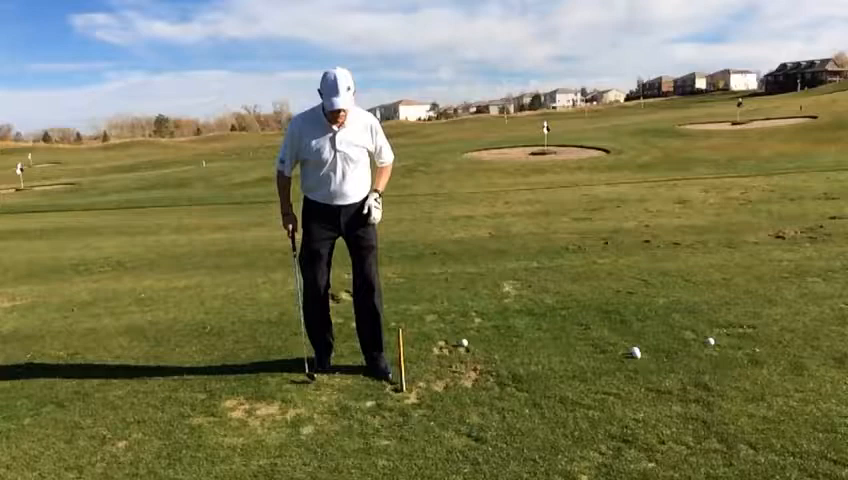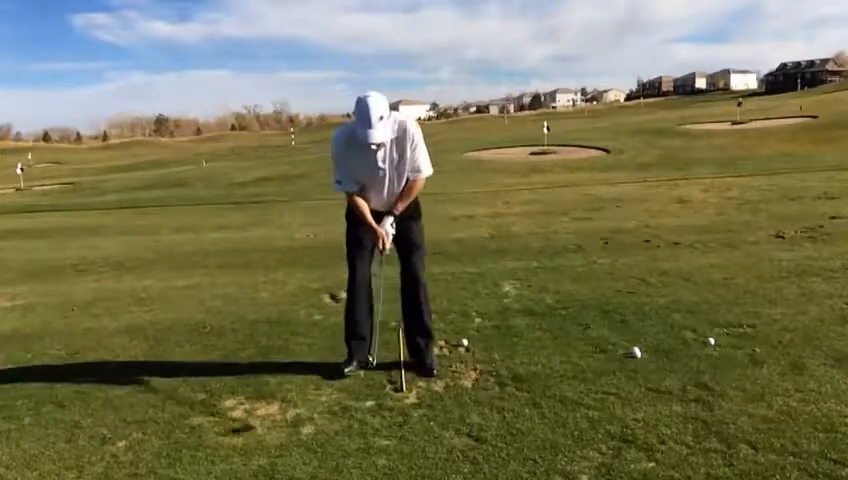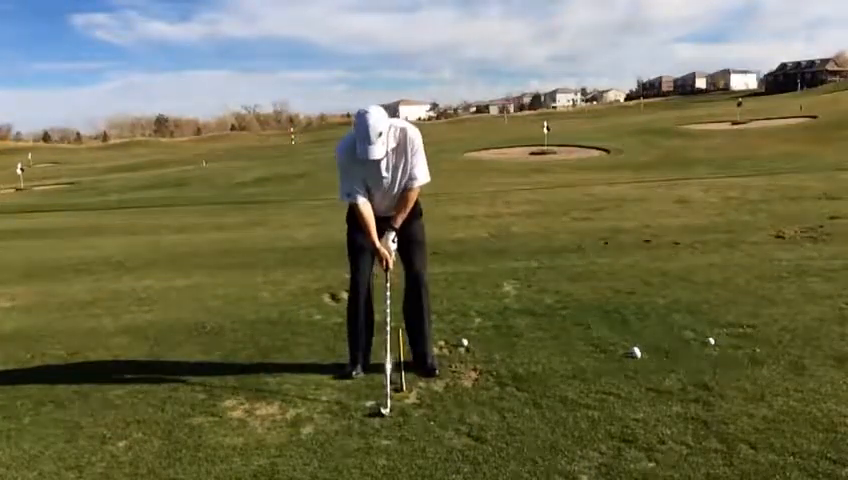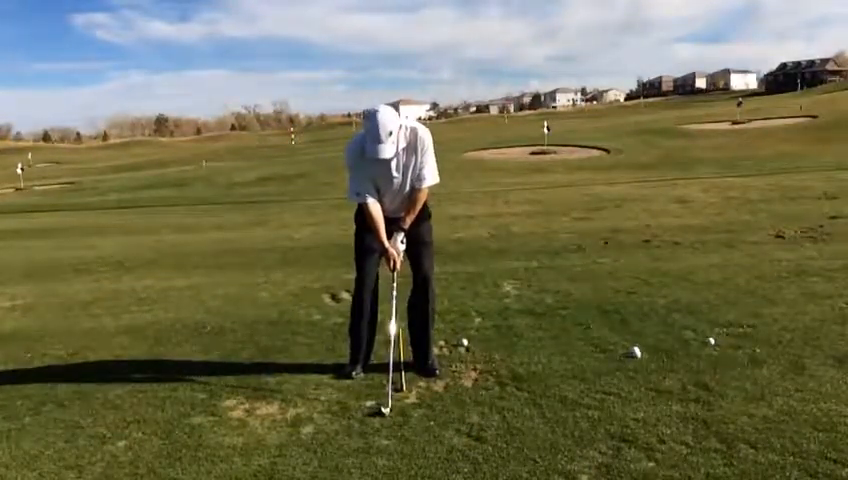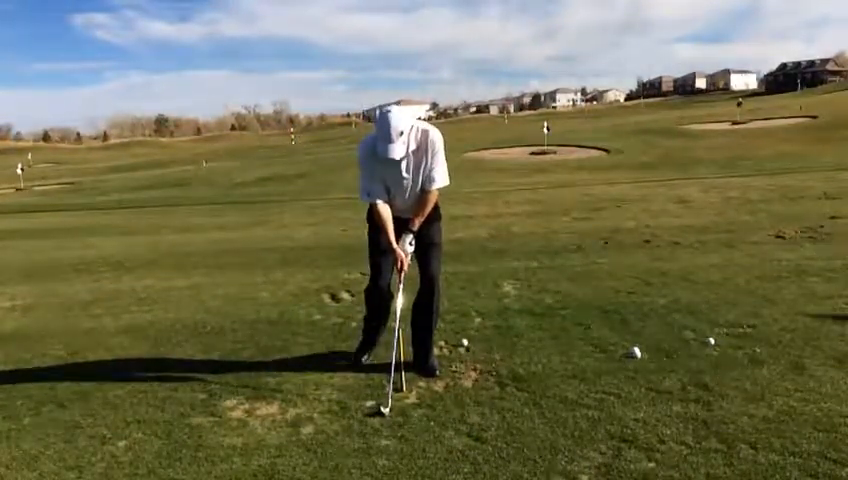
dt=1s
person 1, frame 1
left shoulder: (367, 123)
right shoulder: (300, 125)
left elbow: (385, 162)
right elbow: (283, 170)
left wrist: (376, 194)
right wrist: (287, 210)
left hip: (359, 210)
right hip: (318, 212)
left knee: (368, 284)
right knee: (315, 286)
left ankle: (375, 357)
right ankle: (323, 352)
person 1, frame 2
left shoulder: (408, 130)
right shoulder: (343, 139)
left elbow: (418, 178)
right elbow: (350, 190)
left wrist: (393, 216)
right wrist: (374, 227)
left hip: (404, 209)
right hip: (363, 213)
left knee: (414, 278)
right knee: (359, 281)
left ankle: (422, 353)
right ankle: (357, 353)
person 1, frame 3
left shoulder: (409, 135)
right shoulder: (346, 150)
left elbow: (414, 185)
right elbow: (358, 201)
left wrist: (393, 230)
right wrist: (376, 244)
left hip: (405, 212)
right hip: (364, 216)
left knee: (417, 277)
right knee: (360, 283)
left ankle: (423, 355)
right ankle: (358, 358)
person 1, frame 4
left shoulder: (419, 136)
right shoulder: (356, 149)
left elbow: (422, 187)
right elbow: (368, 200)
left wrist: (402, 229)
right wrist: (385, 245)
left hip: (414, 214)
right hip: (373, 216)
left knee: (424, 279)
right knee: (365, 283)
left ankle: (423, 355)
right ankle: (358, 357)
person 1, frame 5
left shoulder: (430, 138)
right shoulder: (368, 149)
left elbow: (432, 189)
right elbow: (378, 201)
left wrist: (411, 231)
right wrist: (393, 245)
left hip: (424, 215)
right hip: (385, 217)
left knee: (430, 279)
right knee: (379, 282)
left ankle: (423, 353)
right ankle: (368, 342)
